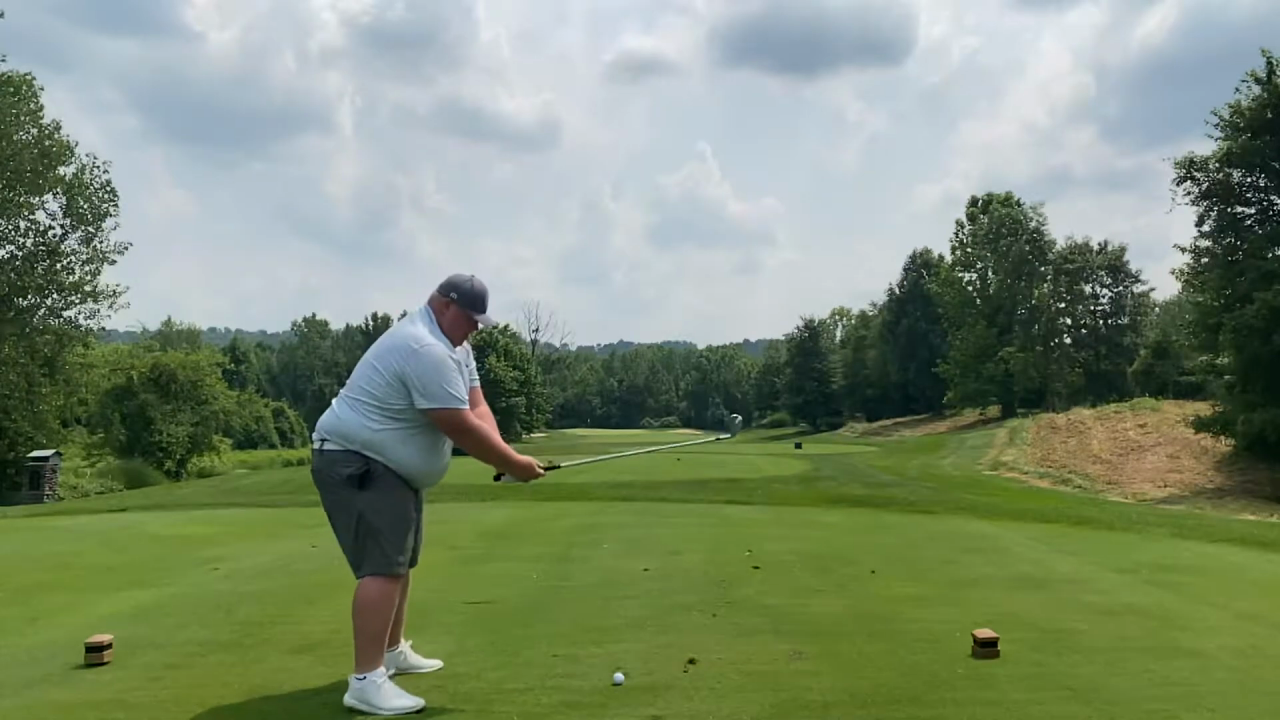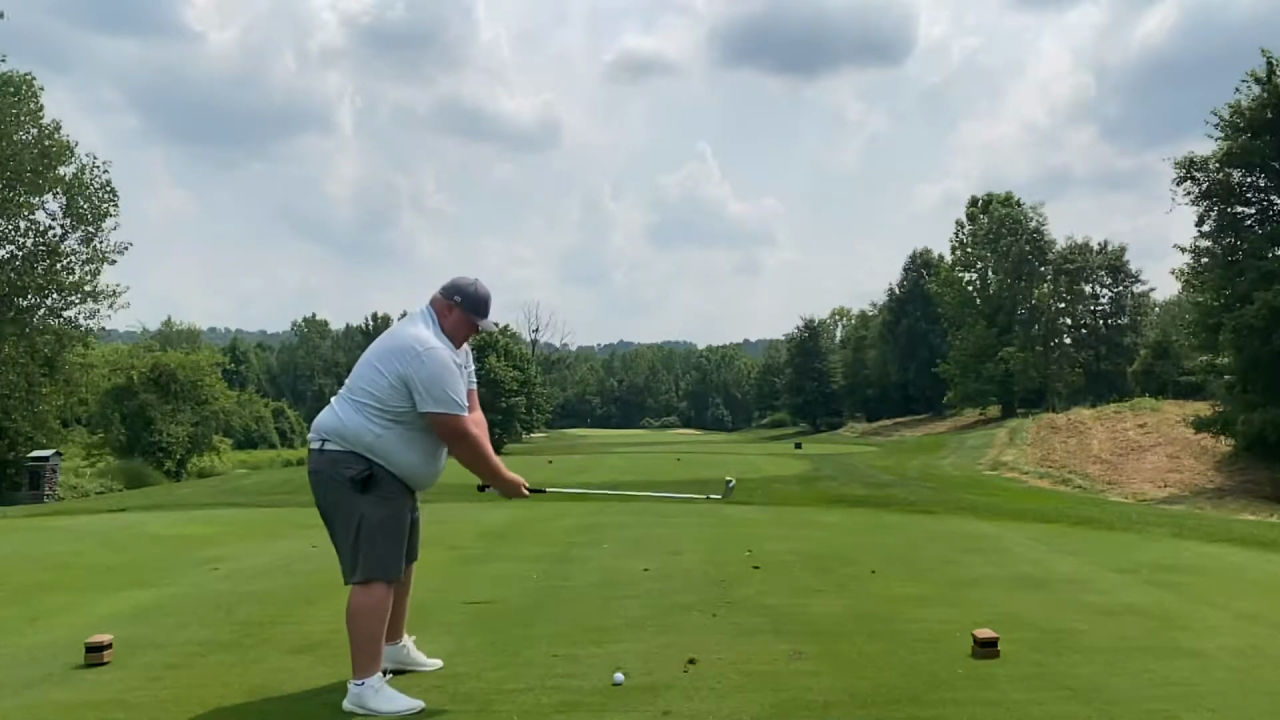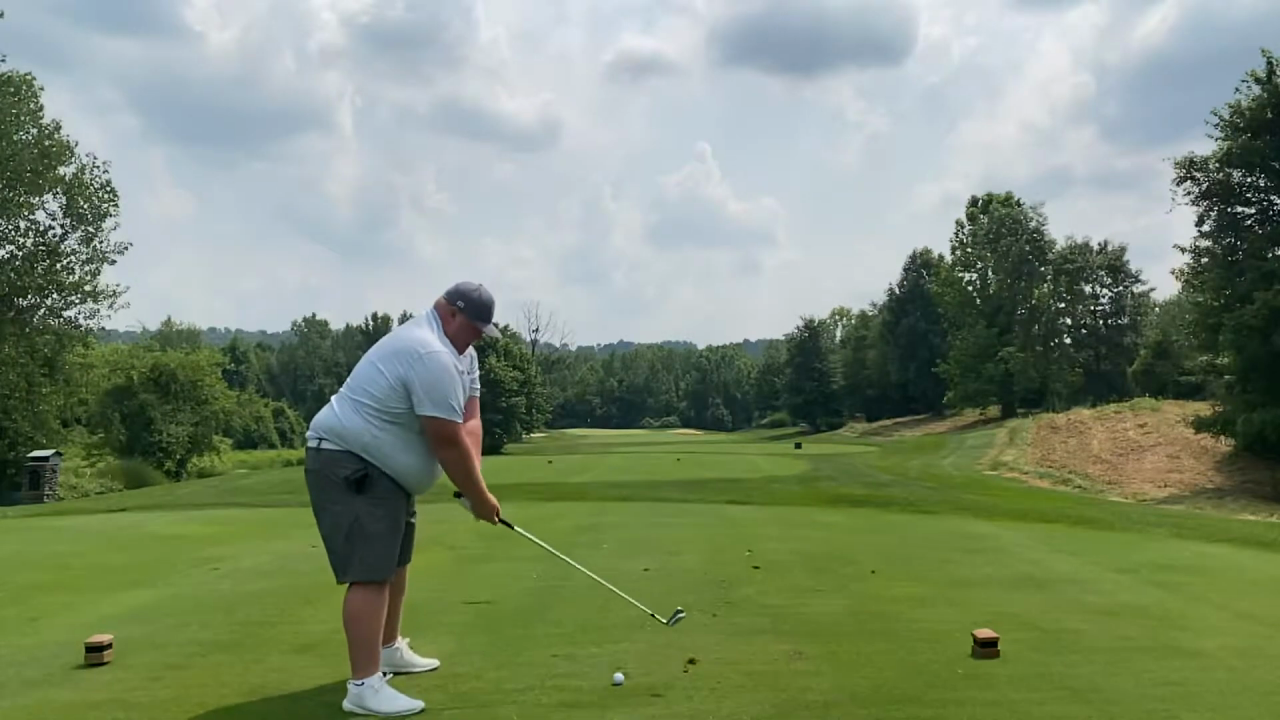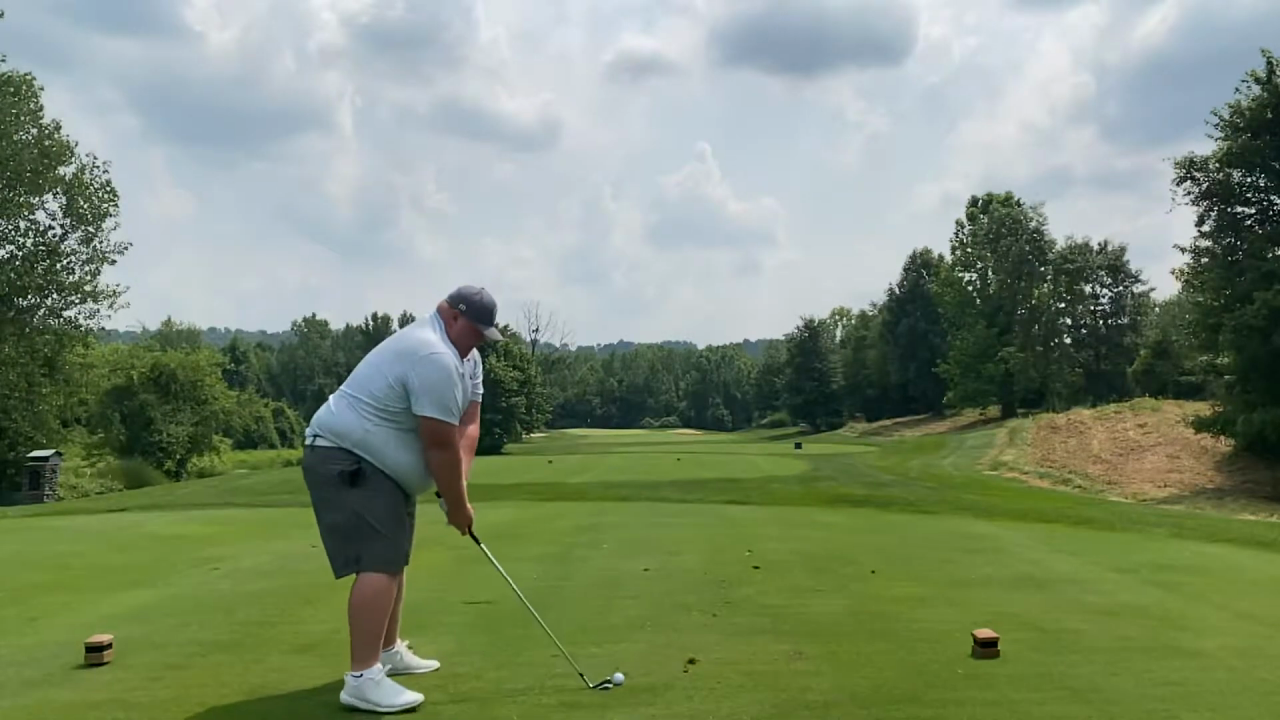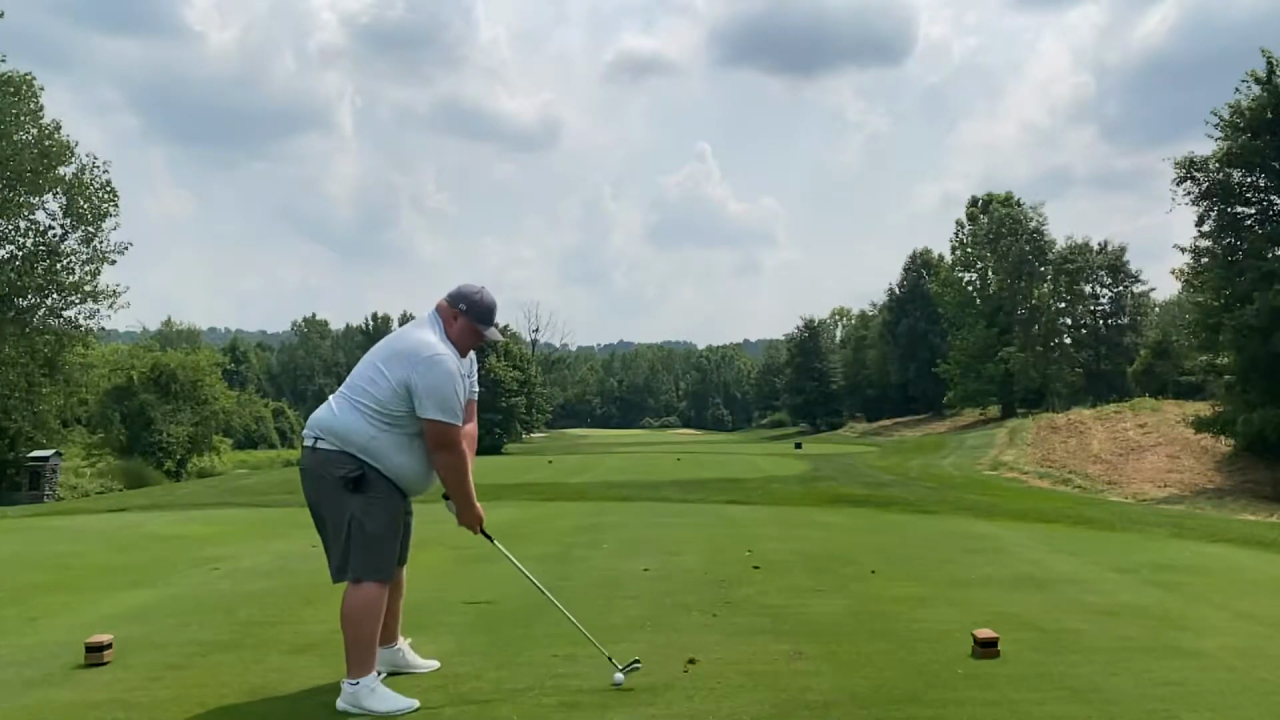
dt=0.2s
person 1, frame 1
left shoulder: (452, 344)
right shoulder: (424, 350)
left elbow: (477, 410)
right elbow: (461, 428)
left wrist: (505, 454)
right wrist: (512, 464)
left hip: (389, 468)
right hip: (355, 464)
left knee: (397, 561)
right knee: (383, 567)
left ankle: (391, 650)
right ankle: (366, 681)
person 1, frame 2
left shoulder: (450, 345)
right shoulder: (427, 352)
left elbow: (471, 415)
right elbow: (457, 435)
left wrist: (491, 468)
right wrist: (500, 478)
left hip: (382, 467)
right hip: (353, 465)
left knee: (398, 559)
right knee: (376, 571)
left ankle: (392, 647)
person 1, frame 3
left shoulder: (459, 351)
right shoulder: (430, 355)
left elbow: (469, 422)
right elbow: (447, 441)
left wrist: (473, 480)
right wrist: (479, 496)
left hip: (379, 468)
right hip: (349, 465)
left knee: (393, 562)
right knee: (371, 571)
left ankle: (387, 649)
person 1, frame 4
left shoulder: (464, 355)
right shoulder: (434, 358)
left elbow: (467, 426)
right elbow: (440, 444)
left wrist: (455, 487)
right wrist: (457, 503)
left hip: (380, 468)
right hip: (346, 462)
left knee: (391, 560)
right knee: (378, 563)
left ankle: (387, 650)
right ankle: (363, 677)
person 1, frame 5
left shoulder: (458, 353)
right shoulder: (435, 359)
left elbow: (466, 426)
right elbow: (444, 446)
left wrist: (462, 489)
right wrist: (466, 504)
left hip: (375, 468)
right hip: (345, 464)
left knee: (390, 561)
right knee: (370, 571)
left ankle: (388, 648)
right ankle: (358, 685)
